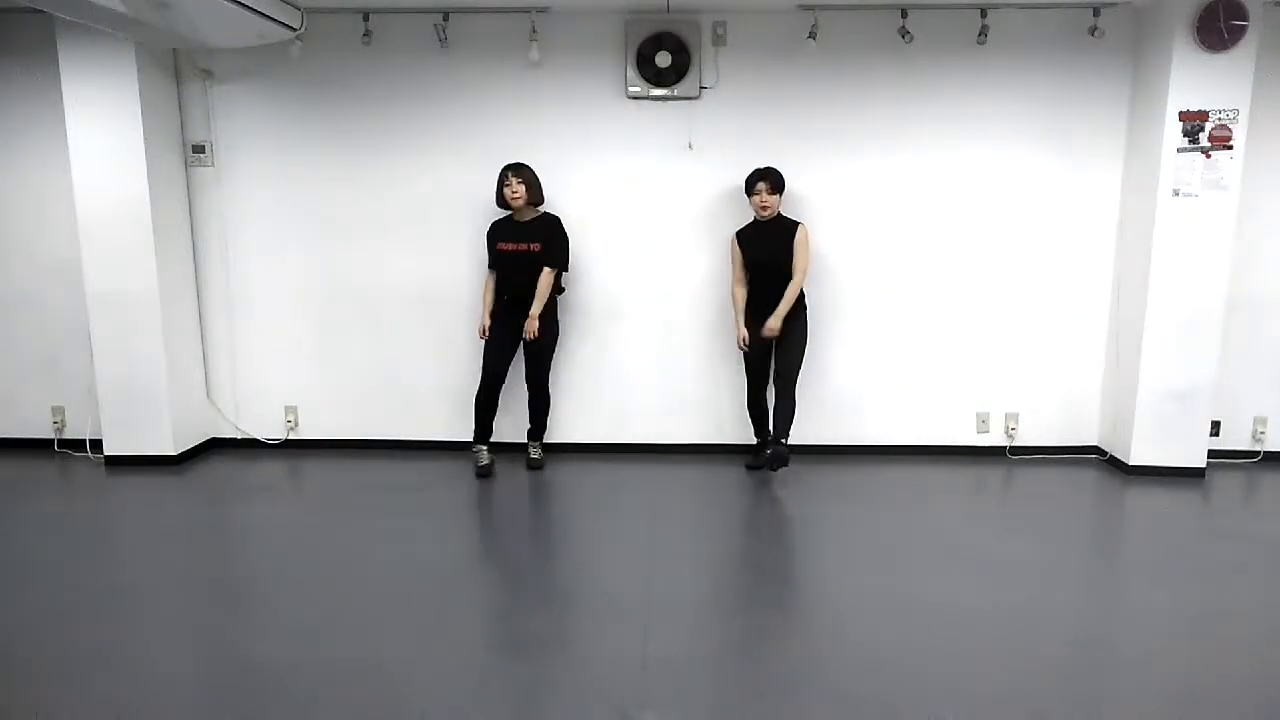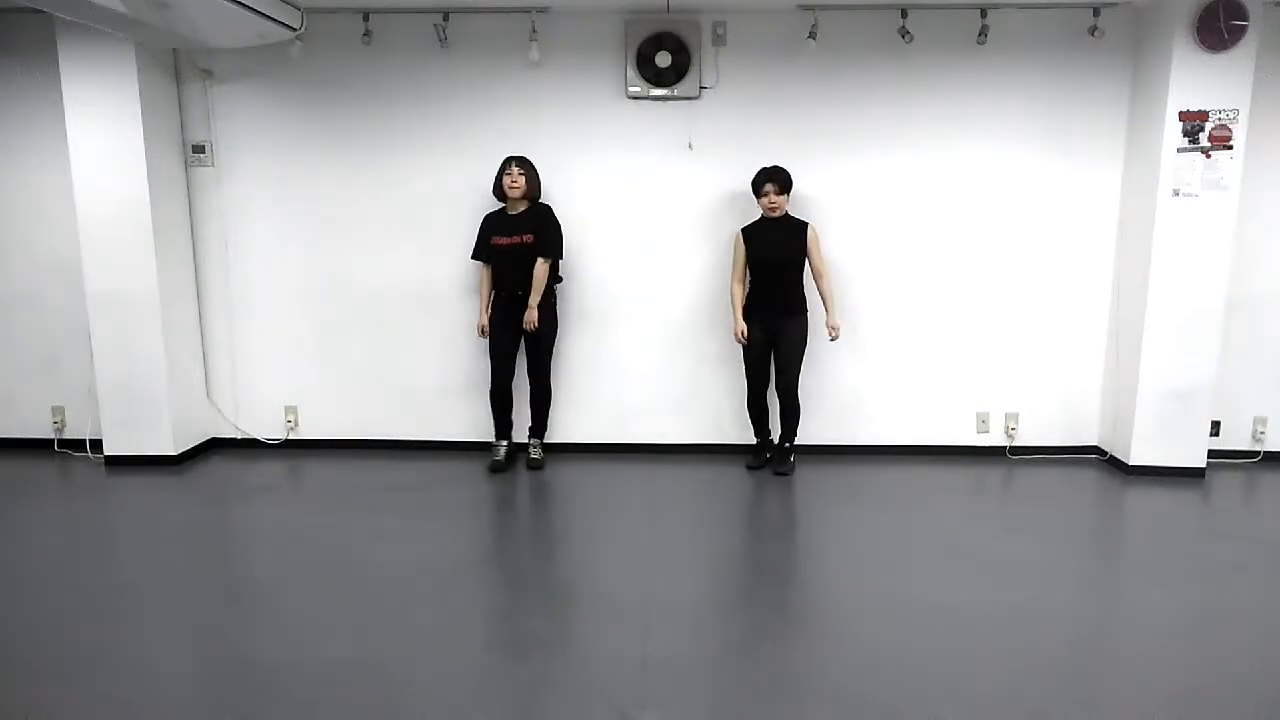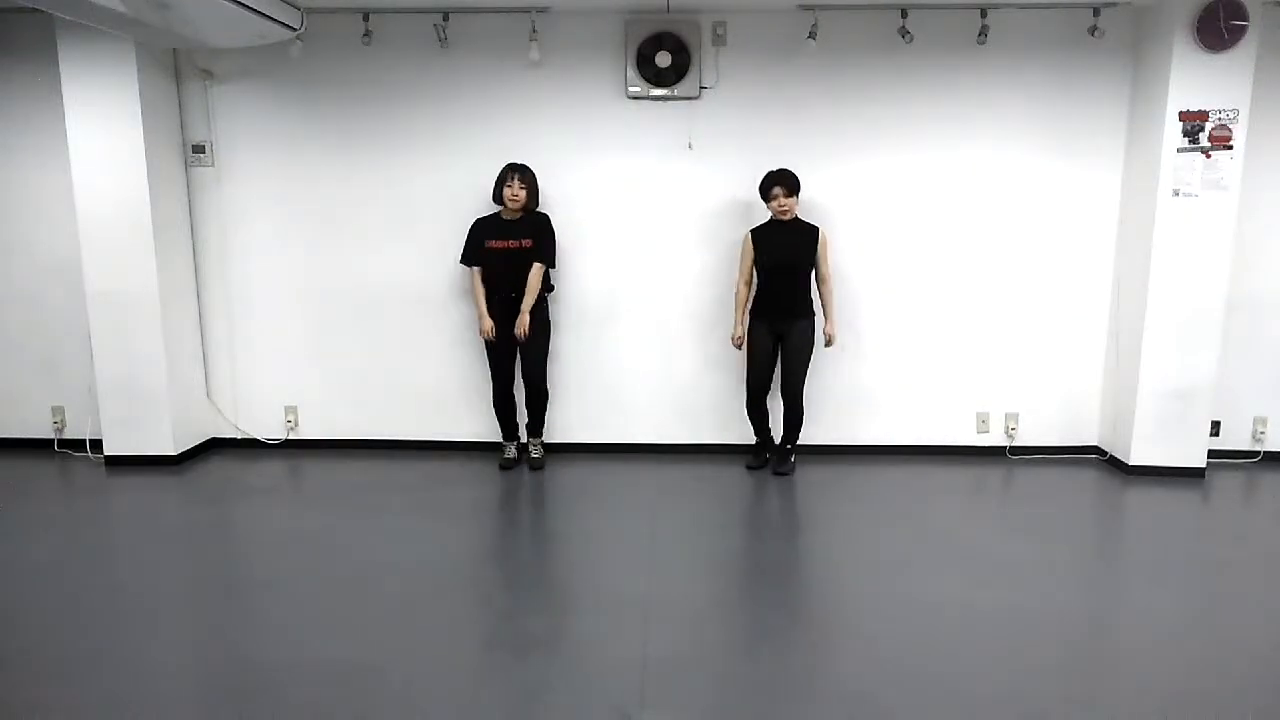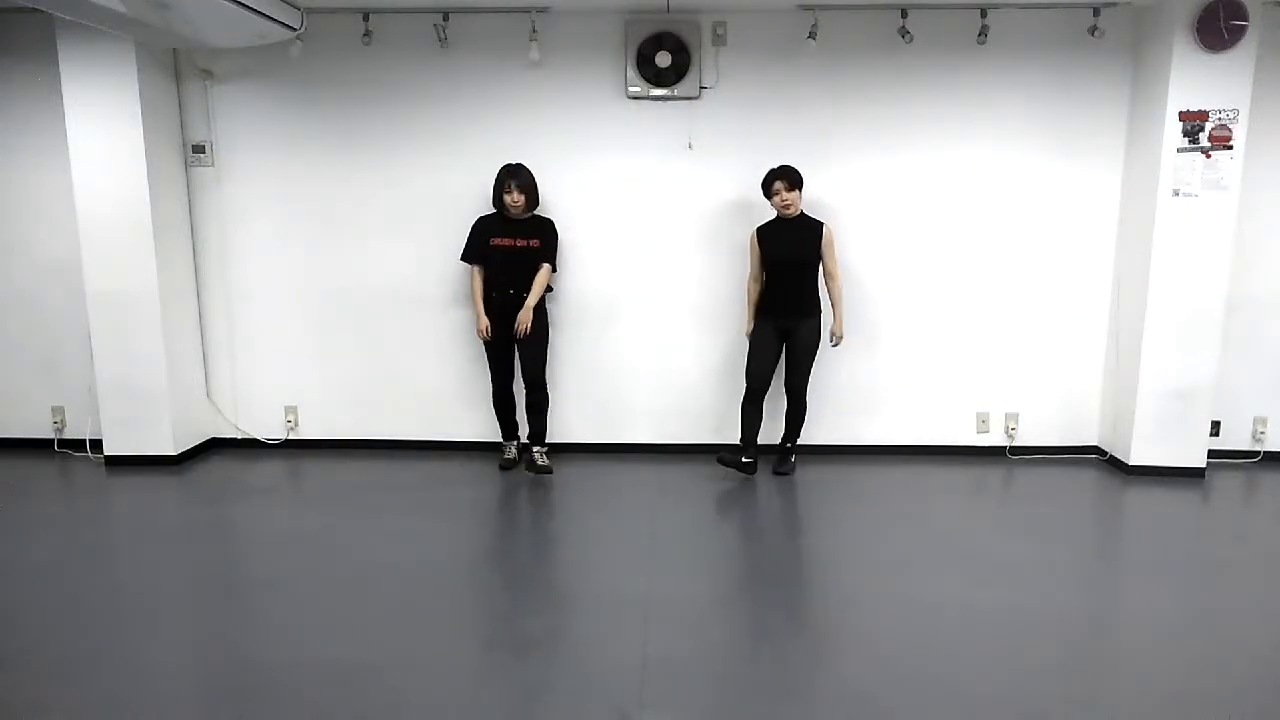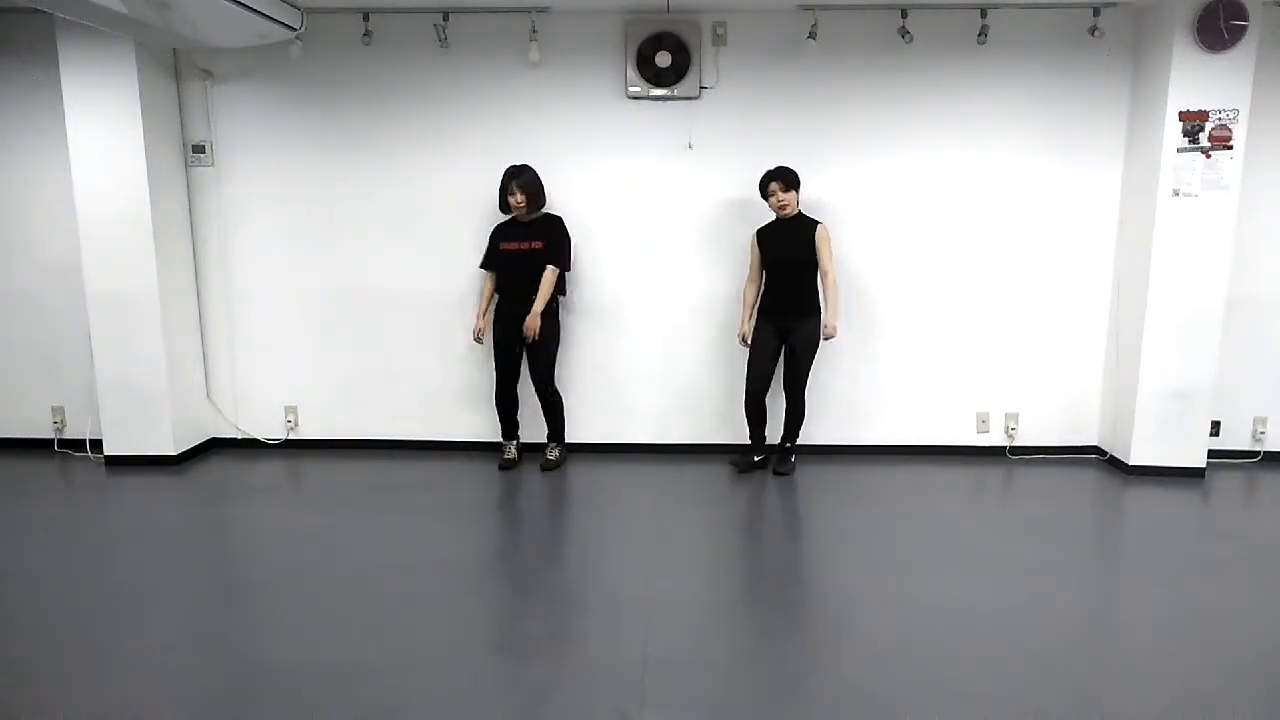
dt=0.3s
person 1, frame 1
left shoulder: (550, 225)
right shoulder: (498, 228)
left elbow: (549, 272)
right elbow: (493, 274)
left wrist: (534, 316)
right wrist: (485, 314)
left hip: (540, 313)
right hip: (505, 312)
left knee: (537, 382)
right knee: (490, 379)
left ankle: (535, 444)
right ankle: (481, 447)
person 1, frame 2
left shoulder: (542, 215)
right shoulder: (491, 222)
left elbow: (543, 262)
right elbow: (487, 269)
left wrist: (533, 307)
right wrist: (483, 312)
left hip: (539, 306)
right hip: (503, 308)
left knee: (539, 377)
right knee: (500, 376)
left ankle: (536, 442)
right ankle: (502, 443)
person 1, frame 3
left shoulder: (540, 224)
right shoulder: (483, 227)
left elbow: (538, 269)
right elbow: (476, 273)
left wrist: (525, 312)
right wrist: (483, 315)
left hip: (533, 312)
right hip: (497, 313)
left knee: (535, 380)
right knee: (502, 383)
left ankle: (535, 439)
right ankle: (510, 443)
person 1, frame 4
left shoulder: (544, 227)
right shoulder: (485, 226)
left elbow: (545, 269)
right elbow: (477, 271)
left wrist: (528, 309)
right wrist: (480, 314)
left hip: (531, 310)
right hip: (495, 311)
left knee: (535, 377)
right knee: (501, 381)
left ankle: (537, 449)
right ankle: (510, 442)
person 1, frame 5
left shoulder: (552, 226)
right shoulder: (500, 232)
left elbow: (552, 271)
right elbow: (491, 276)
left wrist: (536, 313)
right wrist: (481, 316)
left hip: (542, 313)
right hip: (506, 313)
left knee: (543, 381)
right knee: (504, 382)
left ankle: (556, 443)
right ankle: (511, 442)
person 2, frame 1
left shoulder: (796, 231)
right shoulder: (741, 237)
left elbow: (798, 278)
right elbow: (739, 284)
left wrist: (779, 316)
right wrist: (740, 324)
left hip: (788, 319)
right hip: (755, 320)
left knee: (784, 382)
right knee: (756, 385)
left ankle: (780, 443)
right ankle: (762, 443)
person 2, frame 2
left shoulder: (804, 230)
right shoulder: (746, 235)
left elbow: (820, 274)
right elbow: (738, 281)
left wrist: (831, 314)
right wrist: (738, 318)
left hip: (792, 319)
right hip: (756, 320)
left knee: (788, 386)
right knee: (756, 387)
left ankle: (786, 448)
right ankle: (763, 444)
person 2, frame 3
left shoulder: (814, 234)
right shoulder: (755, 237)
left elbow: (824, 281)
right elbow: (744, 283)
left wrist: (829, 322)
right wrist: (738, 324)
left hip: (799, 322)
right hip: (762, 322)
left knee: (792, 390)
right knee: (756, 389)
left ankle: (787, 449)
right ankle: (765, 444)
person 2, frame 4
left shoulder: (819, 231)
right shoulder: (761, 234)
left elbow: (831, 277)
right elbow: (755, 280)
left wrist: (838, 319)
right wrist: (751, 320)
left hip: (805, 321)
right hip: (768, 319)
left knee: (796, 388)
right knee: (755, 384)
left ankle: (788, 449)
right ankle: (747, 453)
person 2, frame 5
left shoulder: (816, 230)
right shoulder: (761, 235)
left elbow: (827, 273)
right elbow: (754, 280)
left wrist: (831, 314)
right wrist: (746, 320)
left hip: (804, 322)
right hip: (768, 319)
left knee: (794, 389)
right knee: (755, 385)
left ankle: (787, 450)
right ankle: (757, 452)
